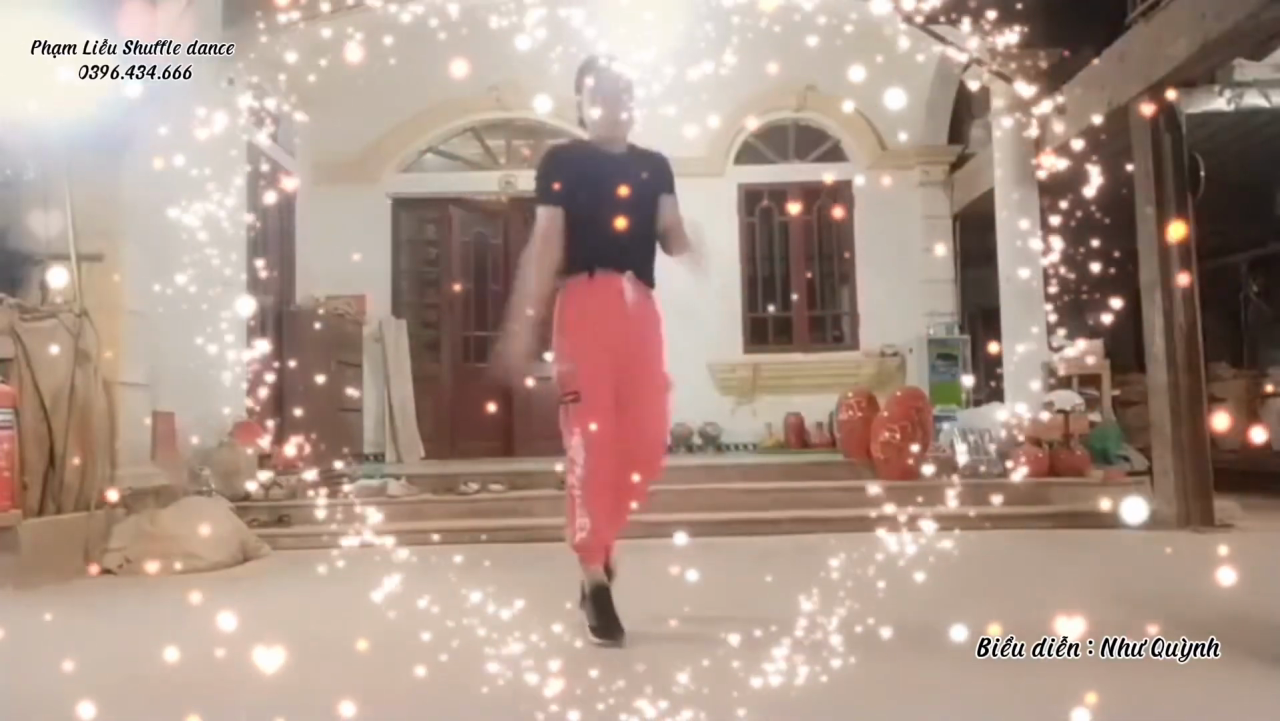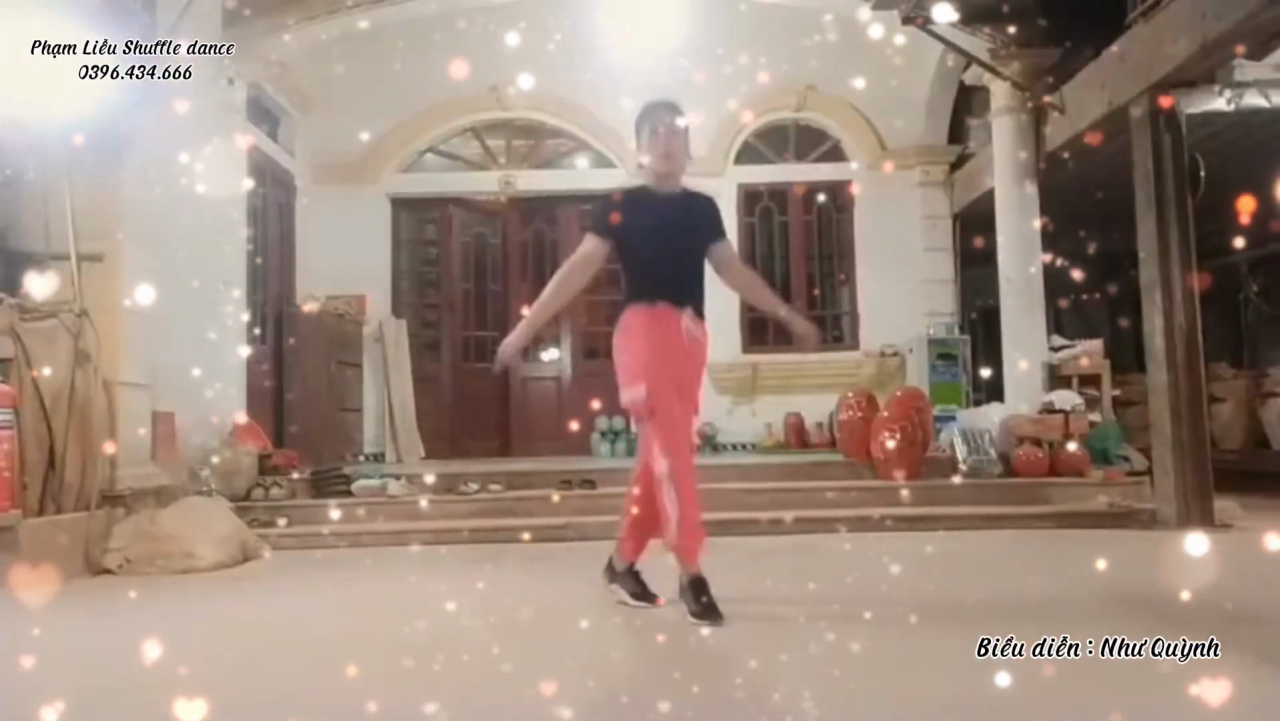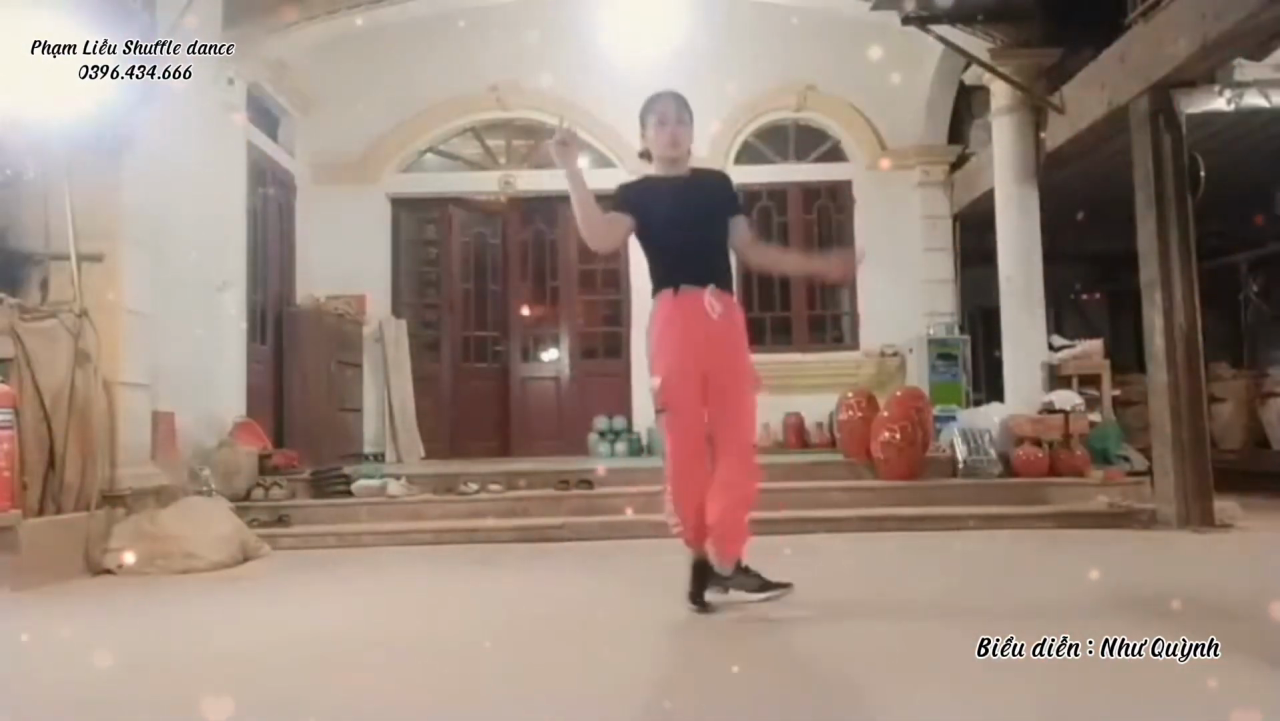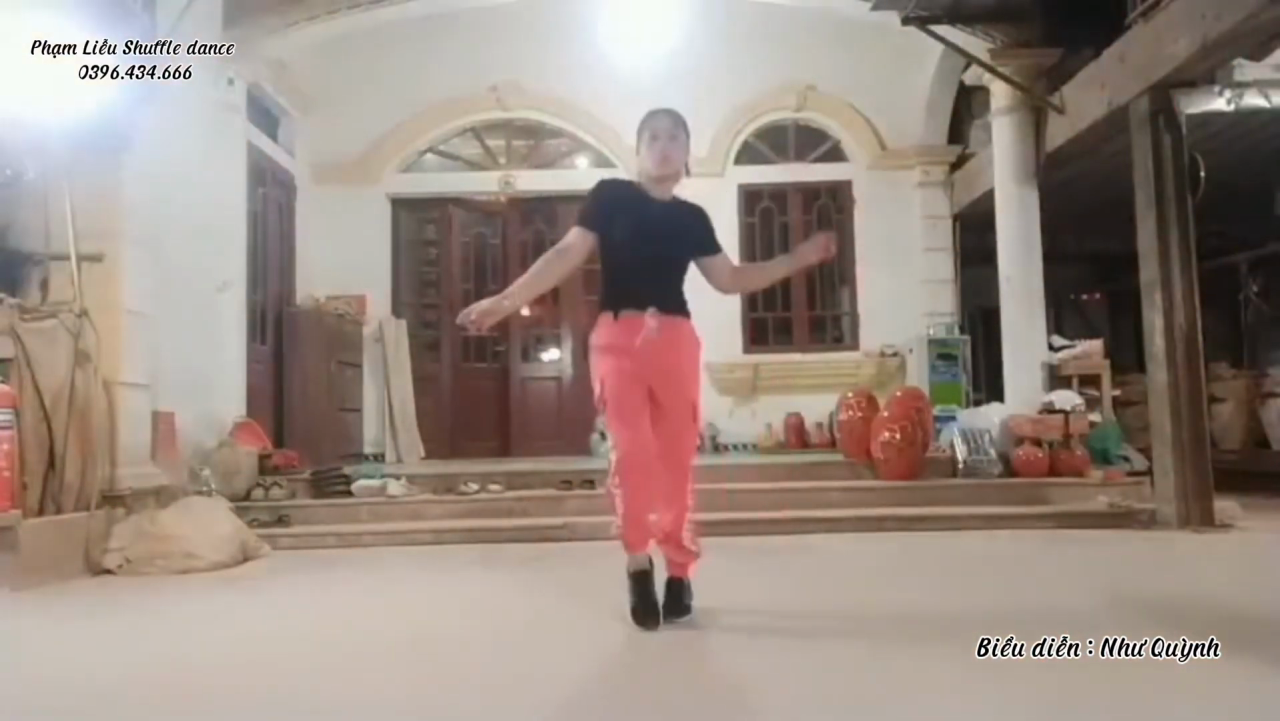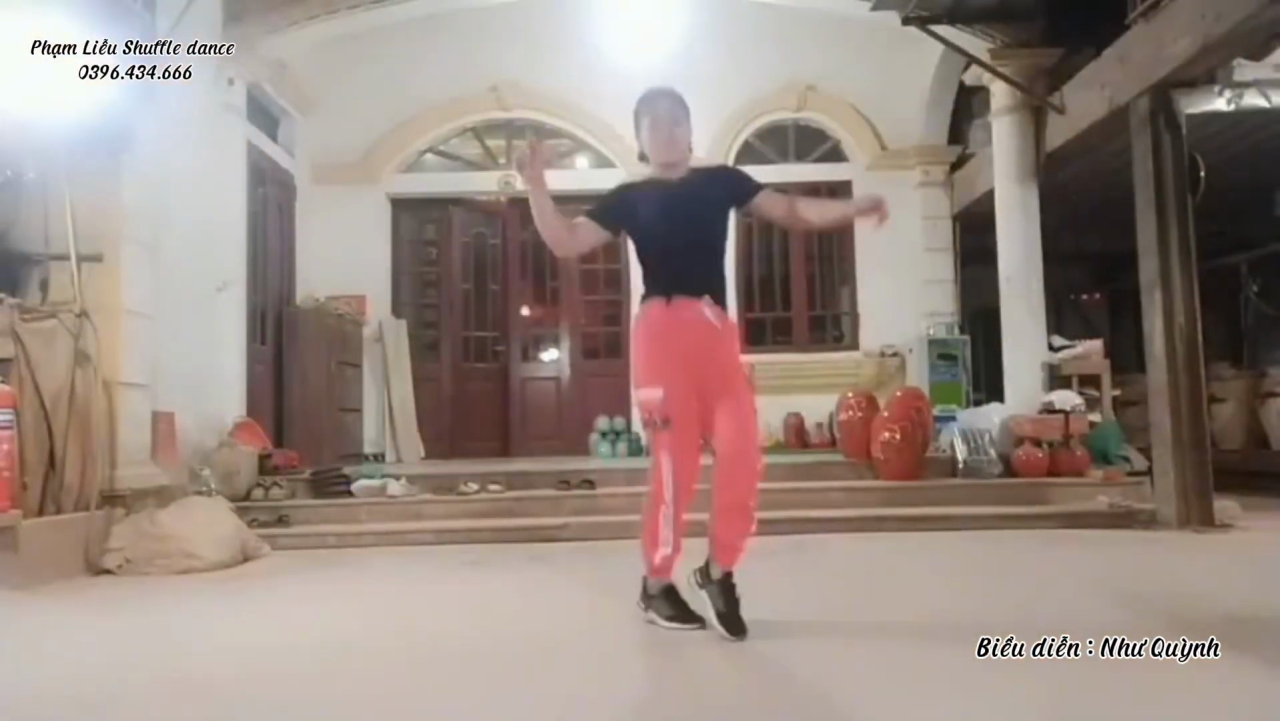
dt=1s
person 1, frame 1
left shoulder: (655, 166)
right shoulder: (560, 162)
left elbow: (671, 233)
right elbow: (545, 243)
left wrist: (686, 242)
right wrist: (522, 318)
left hip: (638, 307)
right hip: (584, 305)
left knee: (645, 447)
right knee: (593, 445)
left ankle: (597, 541)
right ankle: (594, 584)
person 1, frame 2
left shoulder: (702, 206)
right shoulder: (623, 204)
left elbow: (733, 269)
right elbow: (580, 267)
left wrist: (789, 316)
right wrist: (527, 326)
left hip: (691, 336)
right hip: (644, 332)
left knee: (660, 459)
right knee: (671, 454)
left ankle: (621, 564)
right ankle: (691, 575)
person 1, frame 3
left shoulder: (718, 185)
right shoulder: (637, 194)
left elbow: (752, 250)
right elbow: (602, 239)
left wrist: (820, 265)
right wrist: (571, 170)
left hip: (726, 320)
right hip: (675, 319)
left knee: (736, 444)
right knee: (686, 447)
left ankle: (728, 564)
right ankle: (700, 558)
person 1, frame 4
left shoulder: (693, 218)
right shoulder: (609, 196)
left elbow: (730, 278)
right elbow: (567, 255)
left wrist: (799, 259)
right wrist: (506, 299)
left hip: (675, 341)
right hip: (617, 340)
left knee: (676, 462)
right knee: (631, 452)
left ankle: (679, 574)
right ankle: (641, 563)
person 1, frame 5
left shoulder: (722, 180)
right shoulder: (628, 198)
left elbow: (790, 210)
right elbow: (564, 243)
left wrist: (850, 209)
right wrist: (535, 182)
left hip: (718, 331)
right hip: (664, 328)
left knee: (741, 450)
right knee: (676, 461)
left ankle: (719, 572)
right ankle: (657, 585)
